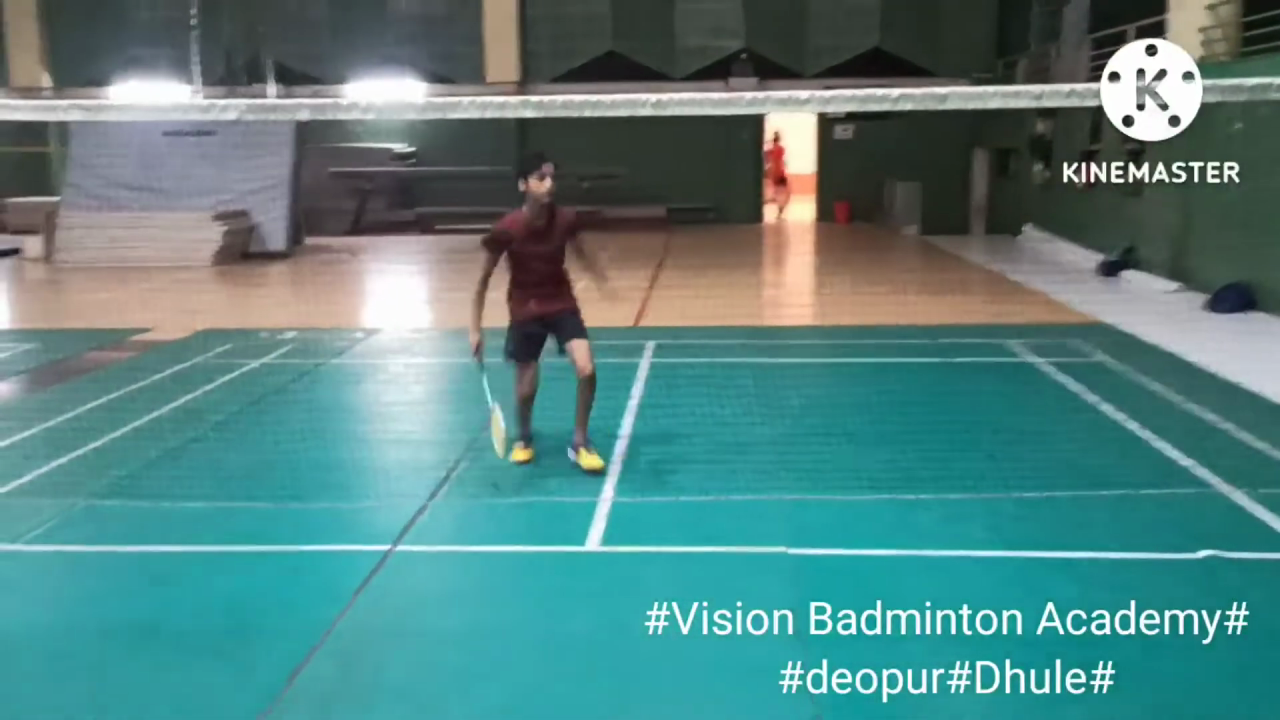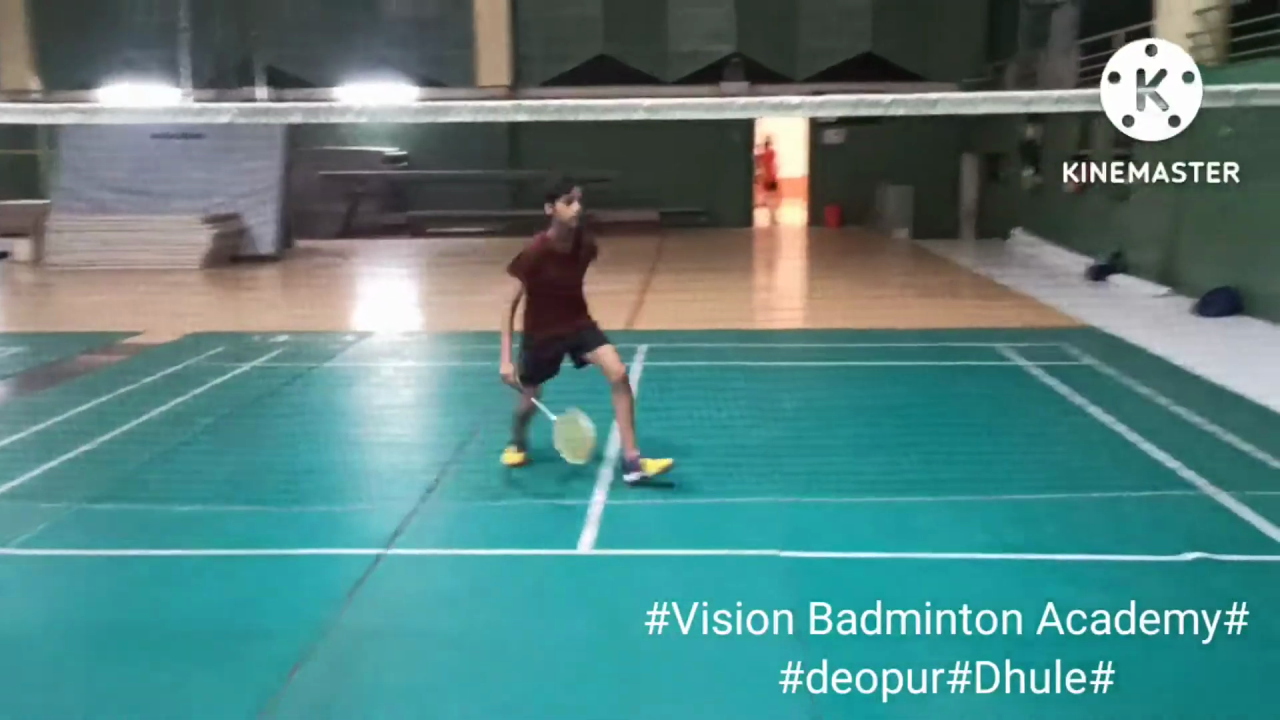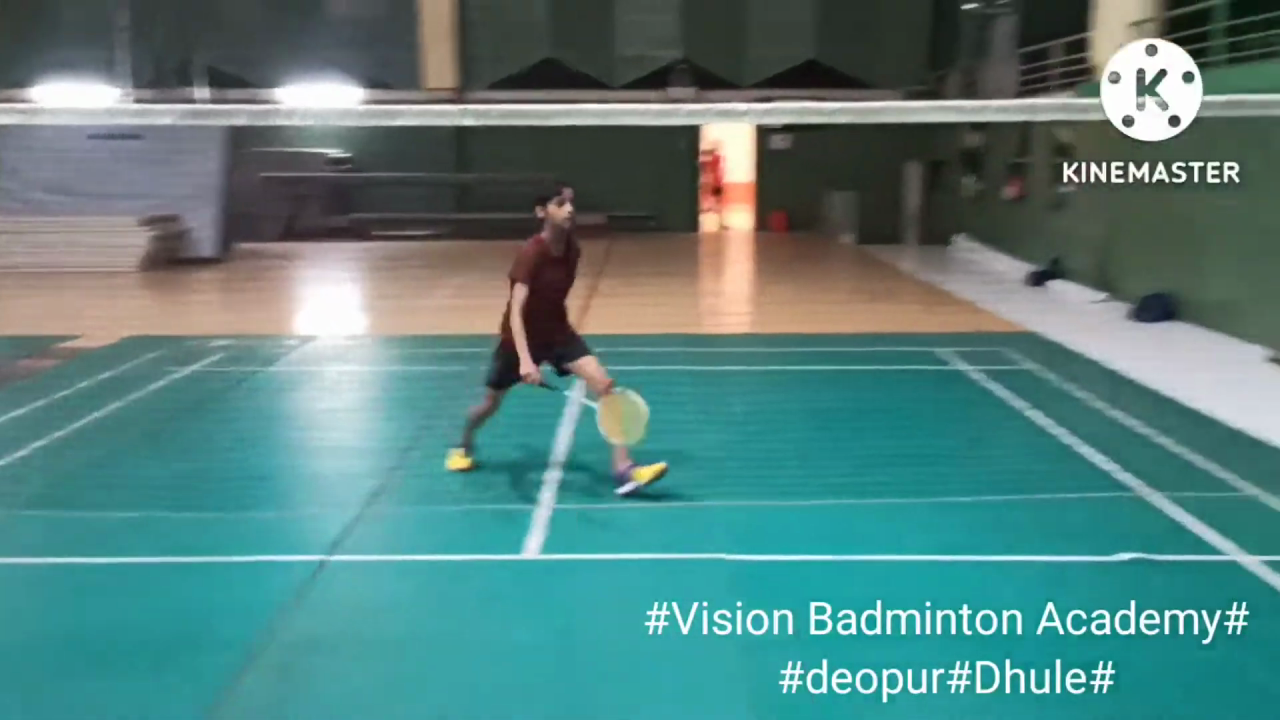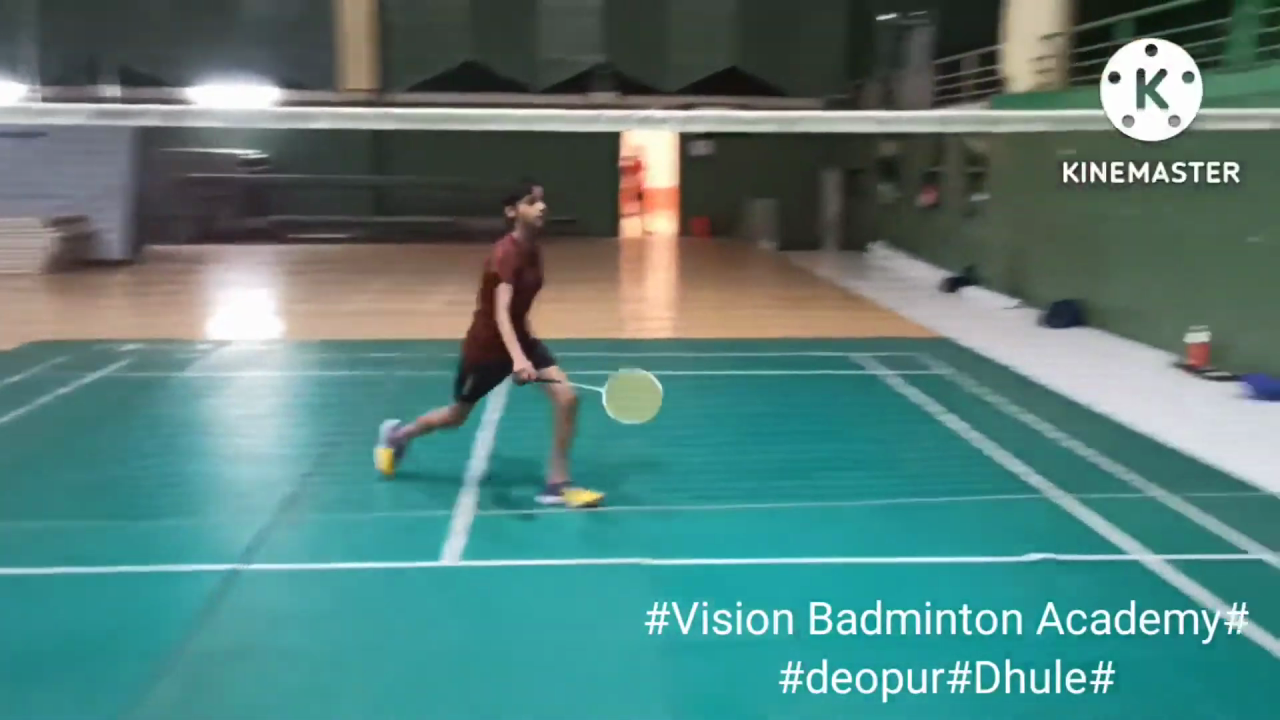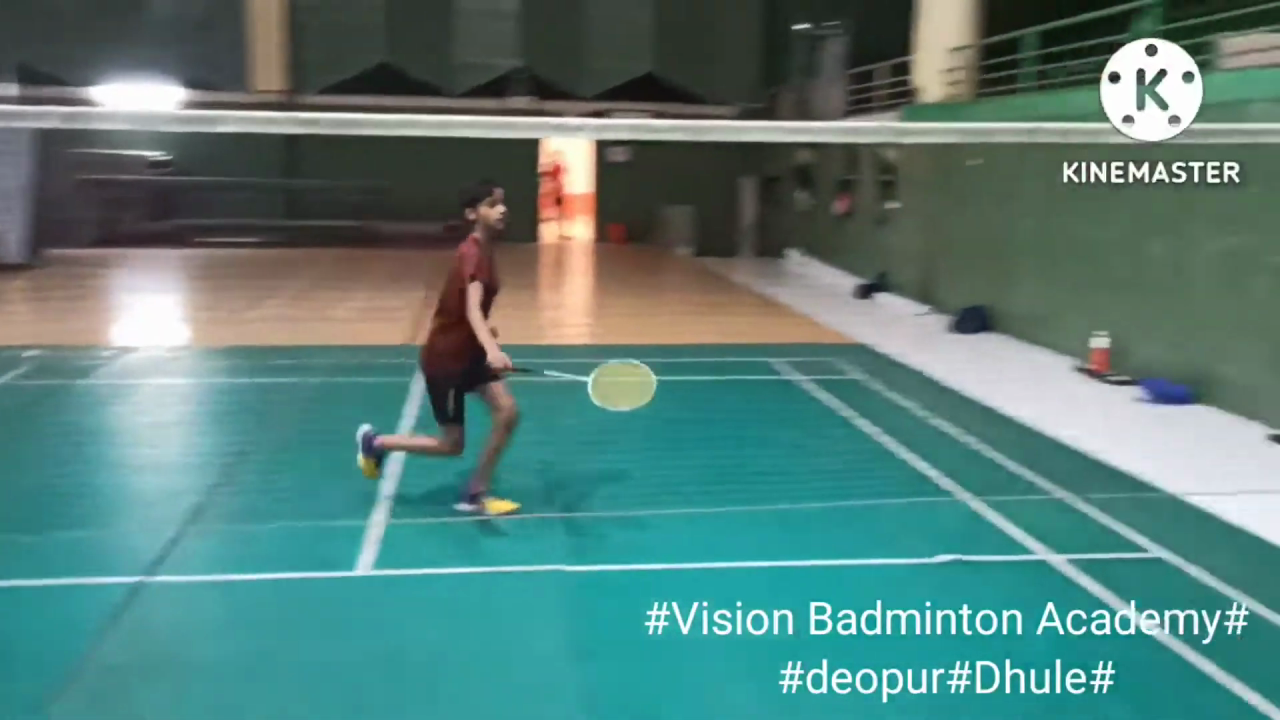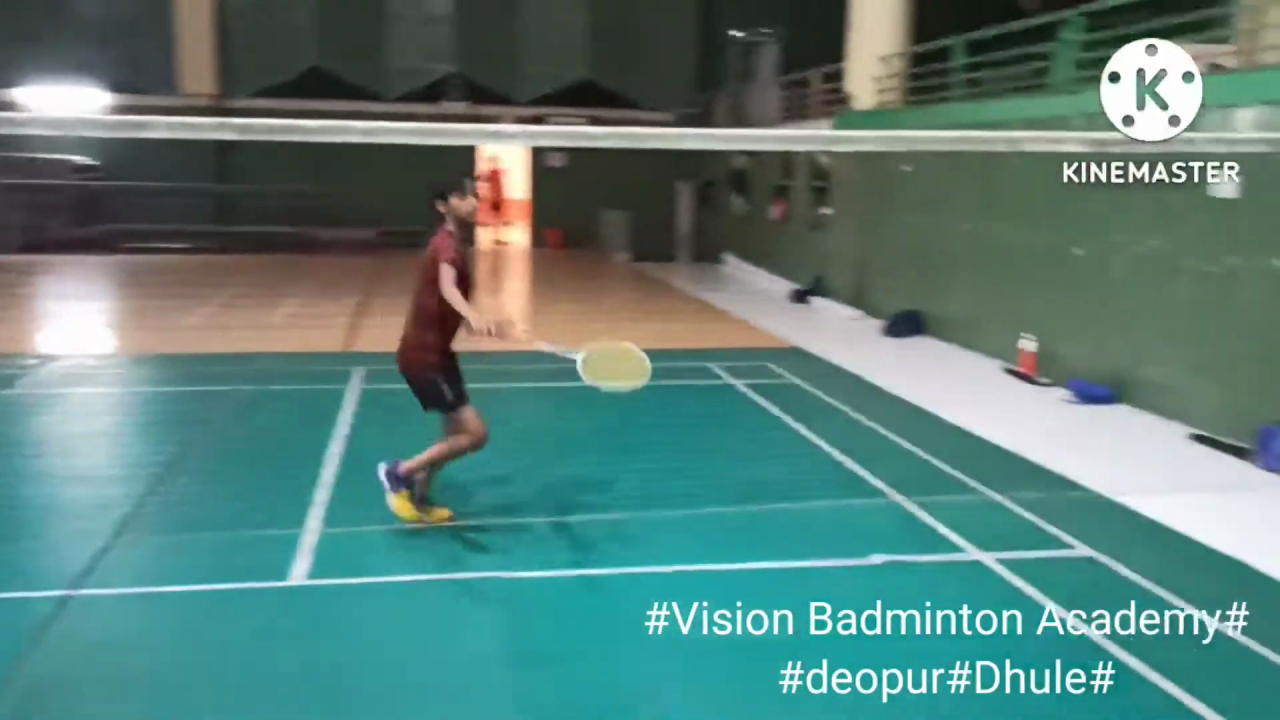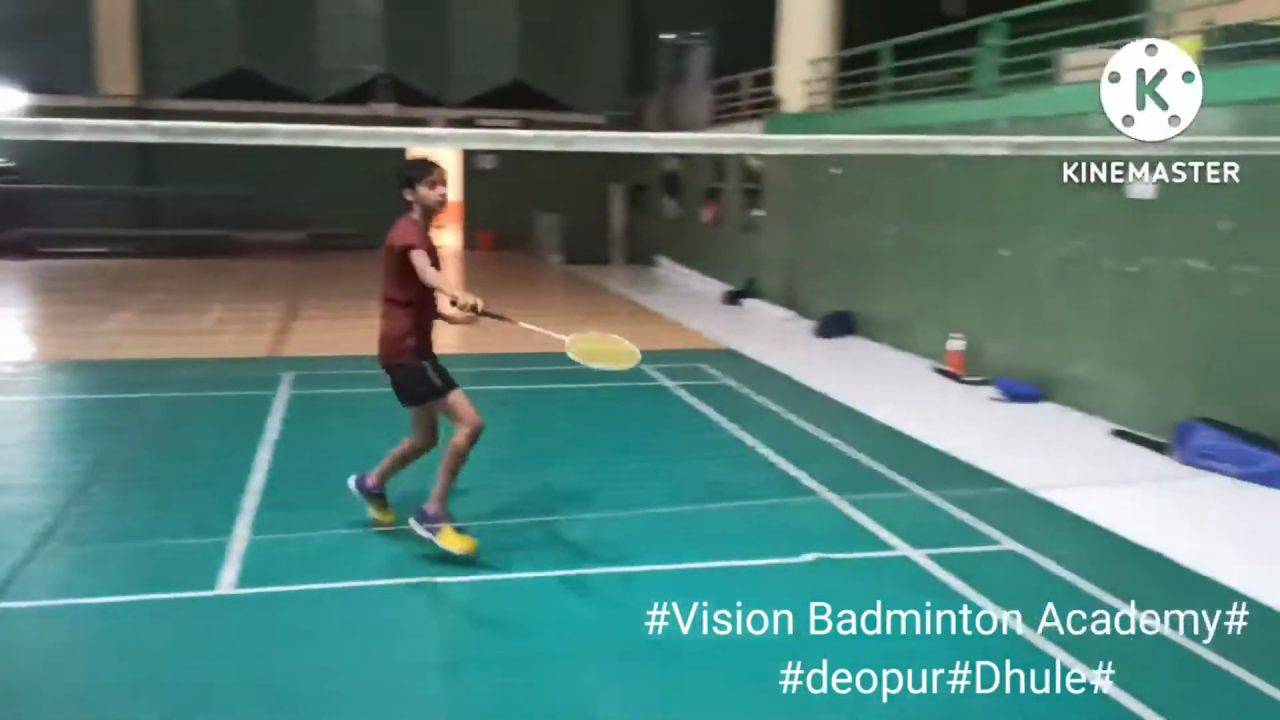
dt=0.1s
person 1, frame 1
left shoulder: (565, 220)
right shoulder: (508, 228)
right elbow: (484, 278)
left wrist: (600, 278)
right wrist: (476, 328)
left hip: (561, 304)
right hip: (526, 310)
left knee: (586, 372)
right knee: (526, 390)
left ankle: (580, 442)
right ankle: (524, 438)
person 1, frame 2
left shoulder: (586, 245)
right shoulder: (534, 252)
right elbow: (510, 306)
right wrist: (506, 357)
left hip: (579, 323)
right hip: (543, 331)
left knee: (619, 376)
right knee: (529, 403)
left ankle: (632, 459)
right ankle: (517, 442)
person 1, frame 3
left shoulder: (572, 249)
right shoulder: (530, 254)
right elbow: (516, 311)
right wrist: (525, 359)
left hip: (558, 331)
right hip: (520, 338)
left knee: (604, 385)
right knee: (490, 404)
left ankle: (623, 471)
right ankle: (464, 446)
person 1, frame 4
left shoulder: (532, 249)
right shoulder: (506, 253)
right elbow: (502, 311)
right wrist: (517, 357)
left hip: (519, 339)
right hip: (486, 346)
left knee: (568, 397)
right knee: (456, 417)
left ankle: (558, 484)
right ankle: (396, 436)
person 1, frame 5
left shoulder: (483, 251)
right shoulder: (473, 255)
right elbow: (472, 309)
left wrist: (486, 338)
right wrist: (491, 349)
left hip: (469, 347)
right hip: (445, 356)
left knee: (507, 413)
right knee: (451, 445)
left ankle: (476, 493)
right ankle: (375, 442)
person 1, frame 6
left shoulder: (456, 244)
right shoulder: (446, 244)
right elbow: (449, 291)
left wrist: (468, 318)
right wrist: (472, 318)
left hip: (437, 350)
right hip: (423, 356)
left knee: (455, 434)
right knee: (473, 436)
left ankle: (420, 497)
right ankle: (399, 473)
person 1, frame 7
left shoulder: (416, 232)
right shoulder: (409, 232)
right elbow: (425, 272)
left wrist: (442, 303)
right wrist: (457, 294)
left hip: (414, 345)
right hip: (404, 347)
left knee: (425, 436)
right knee: (471, 423)
left ankle: (371, 484)
right ankle: (434, 514)
